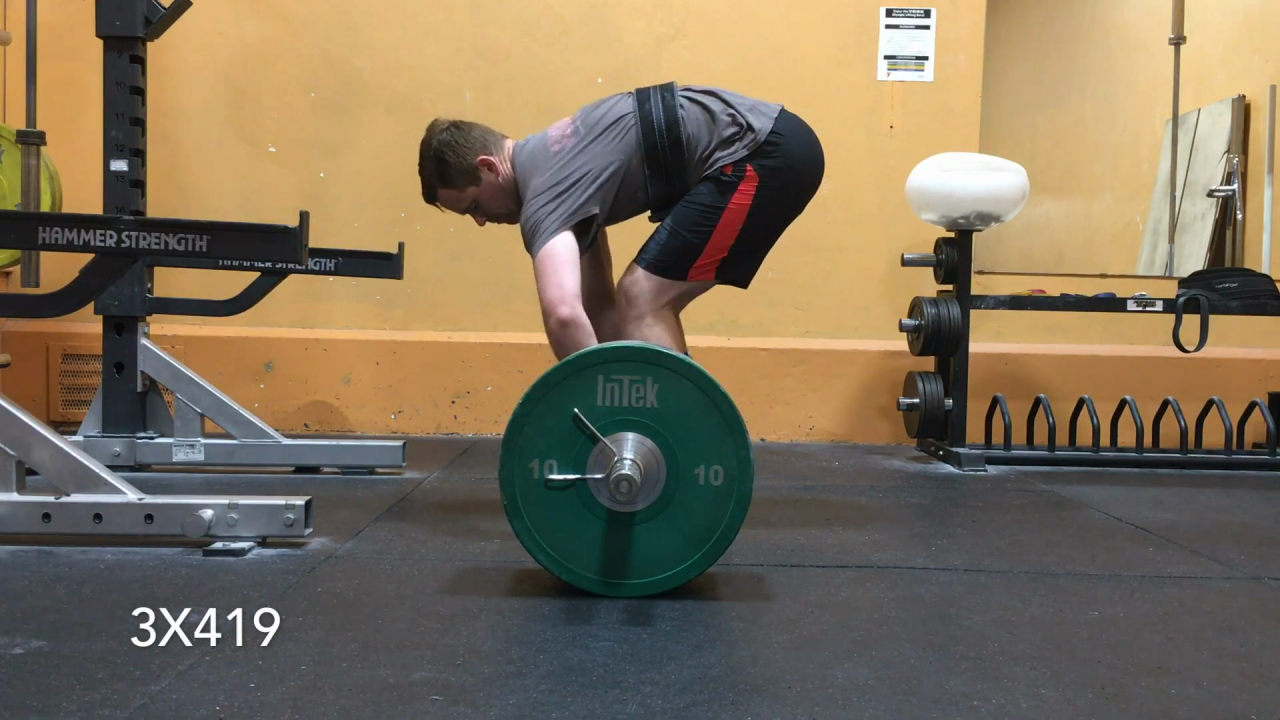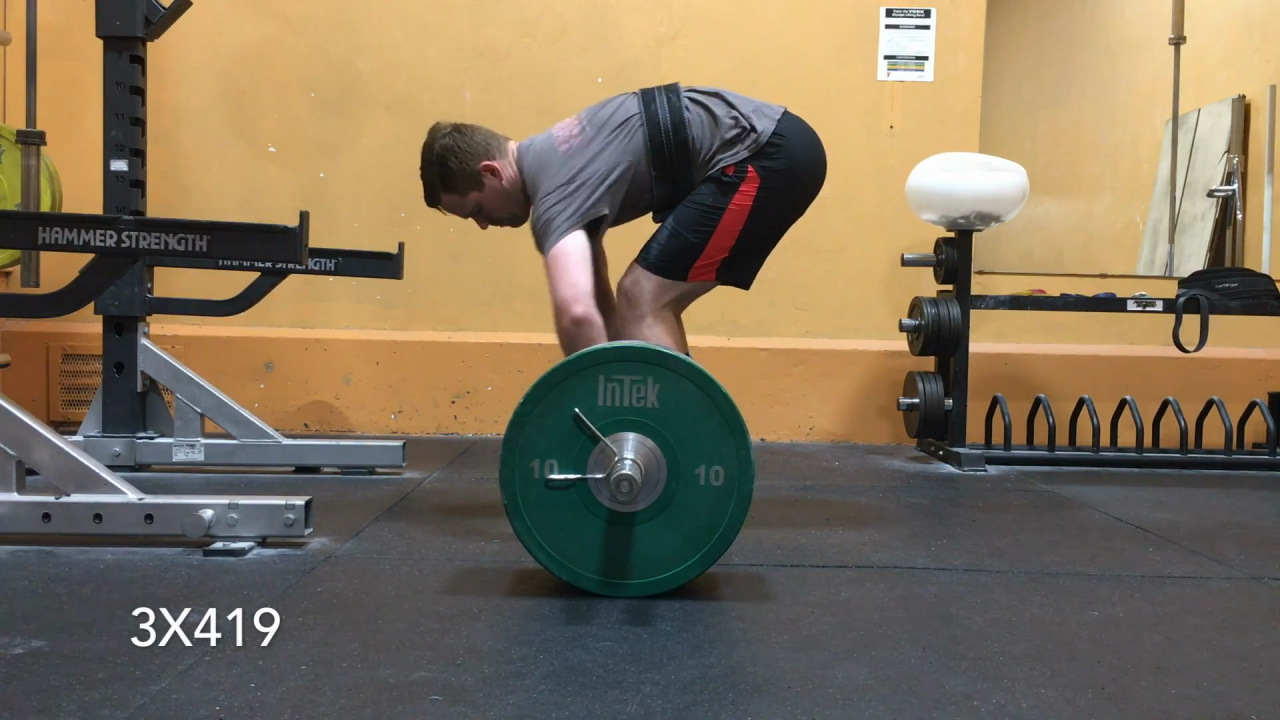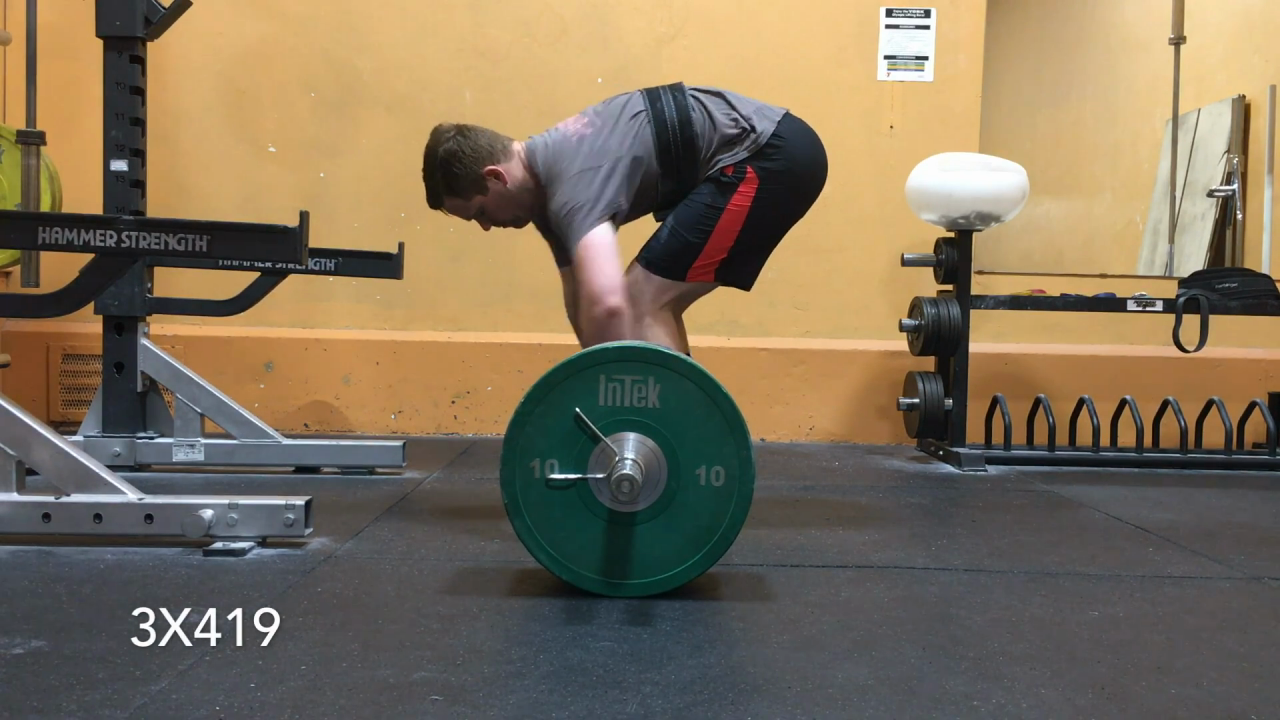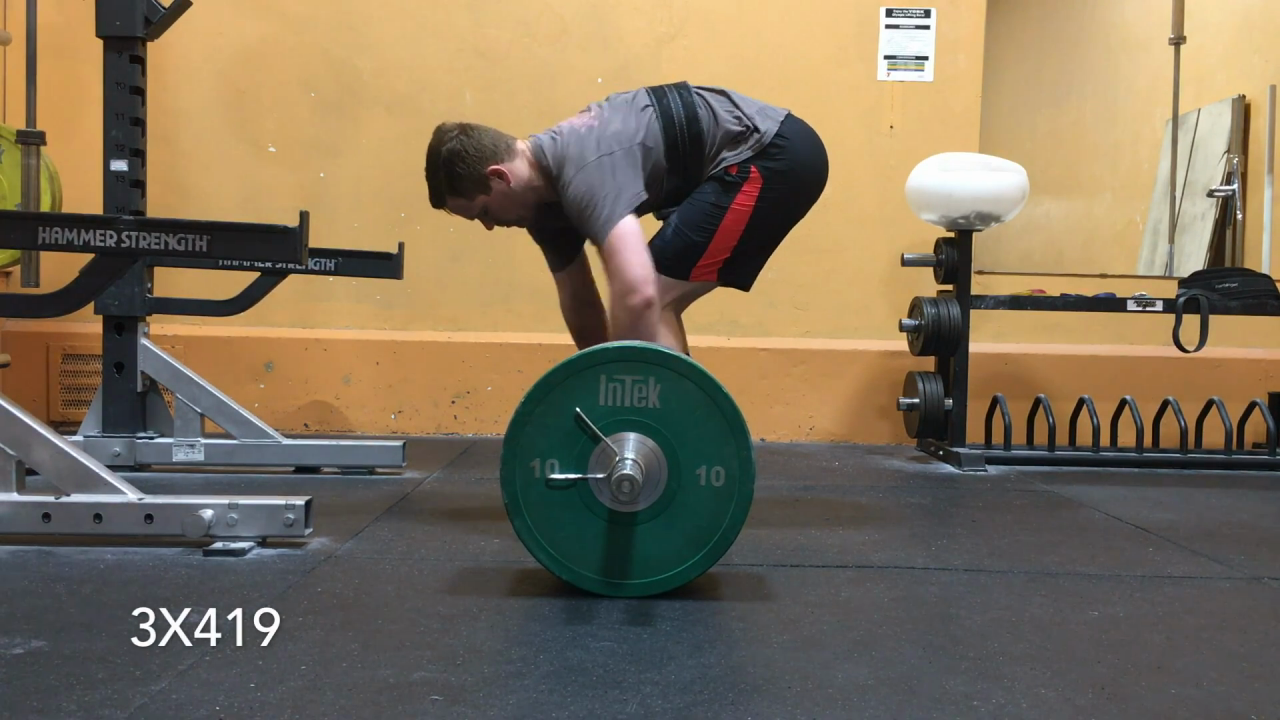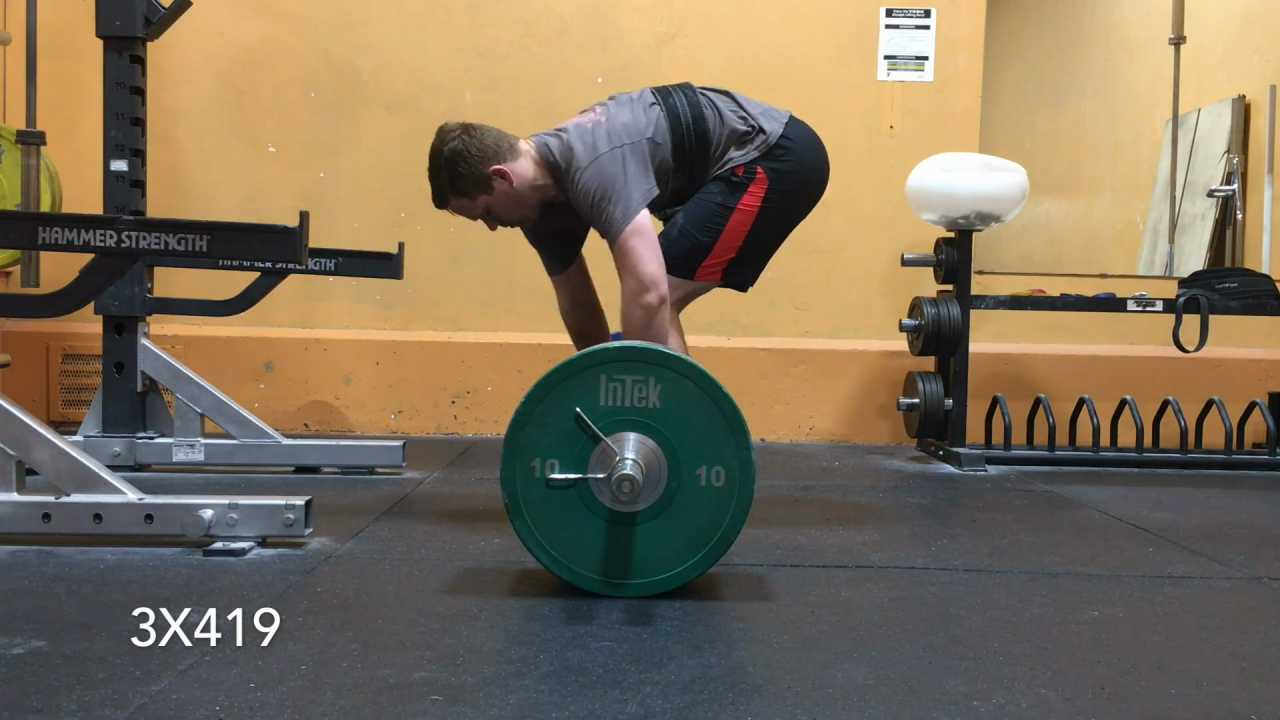
dt=0.1s
person 1, frame 1
left shoulder: (546, 190)
right shoulder: (558, 170)
left elbow: (562, 312)
right elbow: (597, 301)
left hip: (767, 154)
right hip: (774, 147)
left knee: (643, 300)
right knee: (651, 303)
person 1, frame 2
left shoulder: (553, 188)
right shoulder: (548, 171)
left elbow: (575, 310)
right elbow: (591, 305)
left hip: (771, 154)
right hip: (773, 149)
left knee: (643, 302)
right knee: (652, 304)
person 1, frame 3
left shoulder: (570, 180)
right shoulder: (551, 173)
left elbow: (607, 304)
right elbow: (600, 299)
left hip: (770, 155)
right hip: (775, 151)
left knee: (644, 301)
right knee: (653, 304)
person 1, frame 4
left shoulder: (581, 173)
right shoulder: (543, 197)
left elbow: (636, 295)
right elbow: (580, 301)
left hip: (773, 156)
right hip: (767, 157)
left knee: (646, 302)
right knee: (655, 310)
person 1, frame 5
left shoulder: (591, 167)
right shoulder: (545, 203)
left elbow: (650, 293)
right elbow: (578, 303)
left hip: (776, 156)
right hip: (768, 158)
left knee: (653, 304)
right knee: (654, 312)
